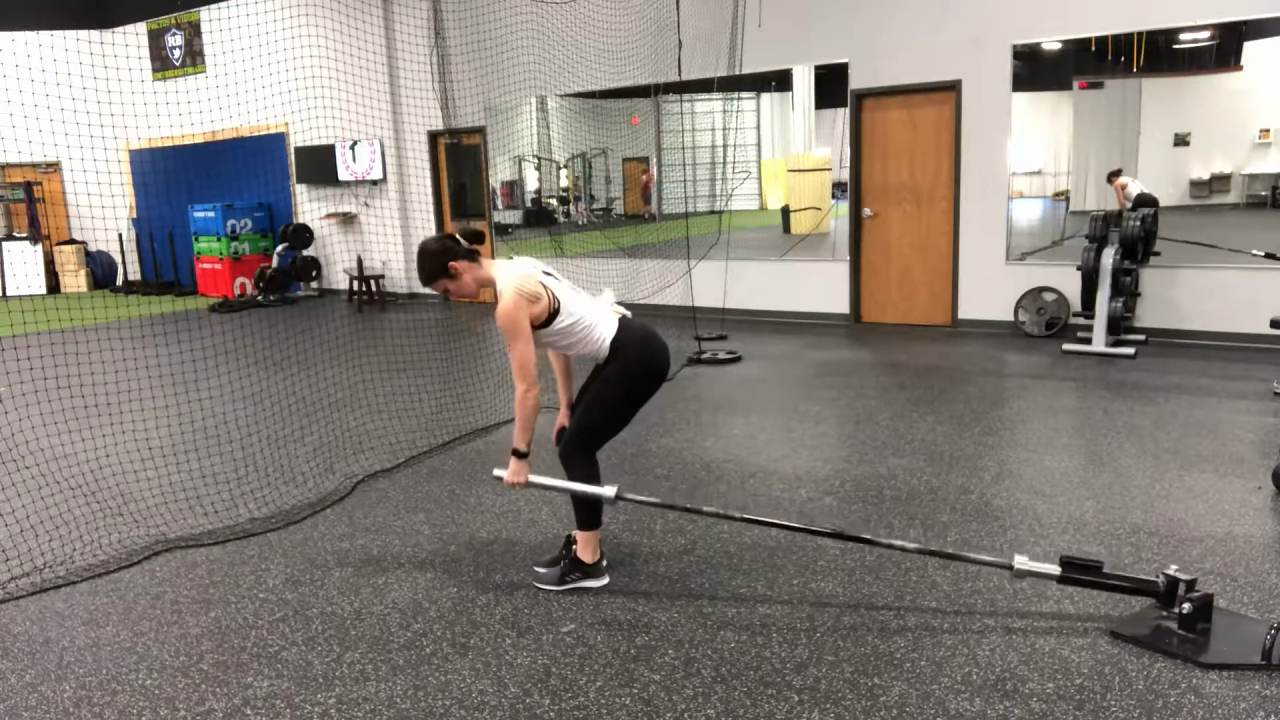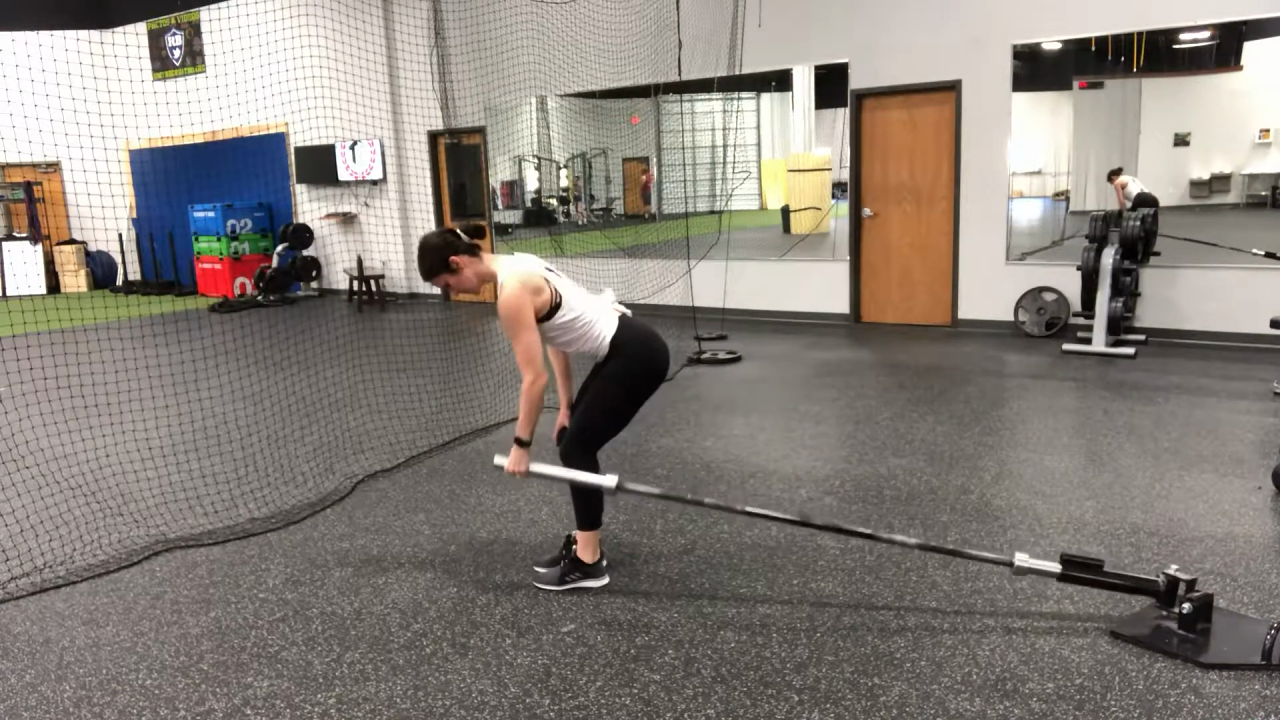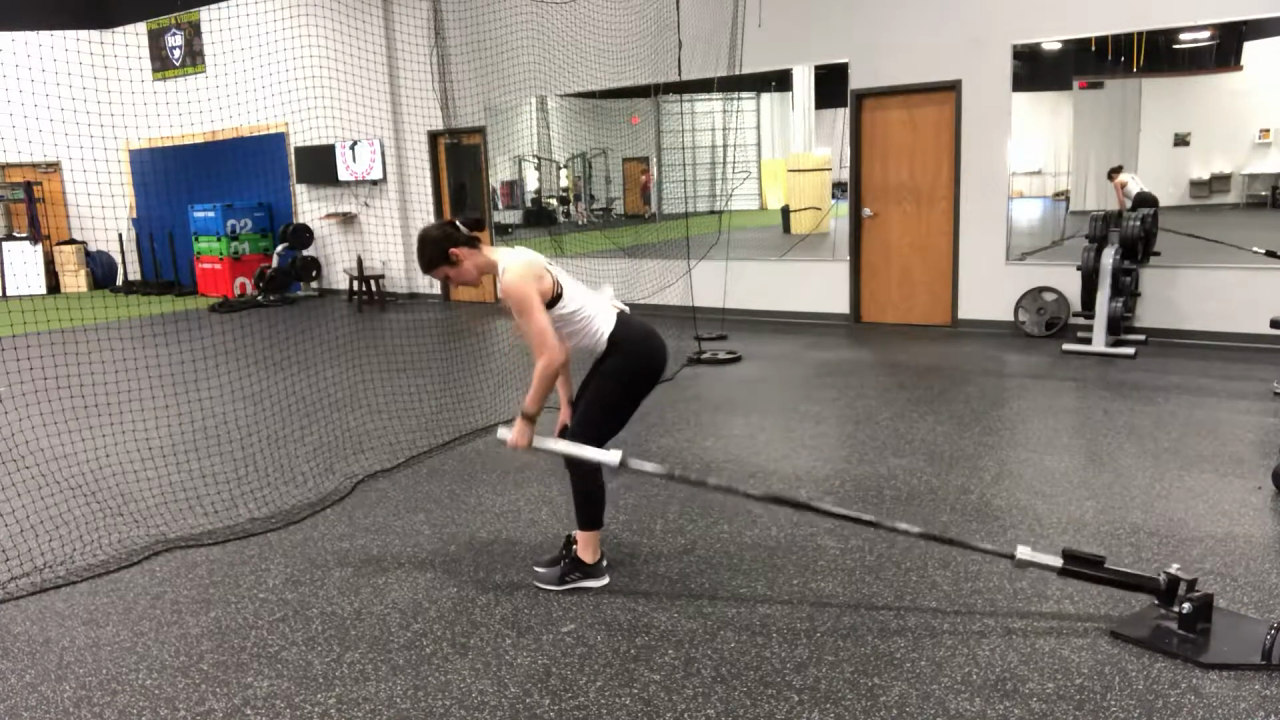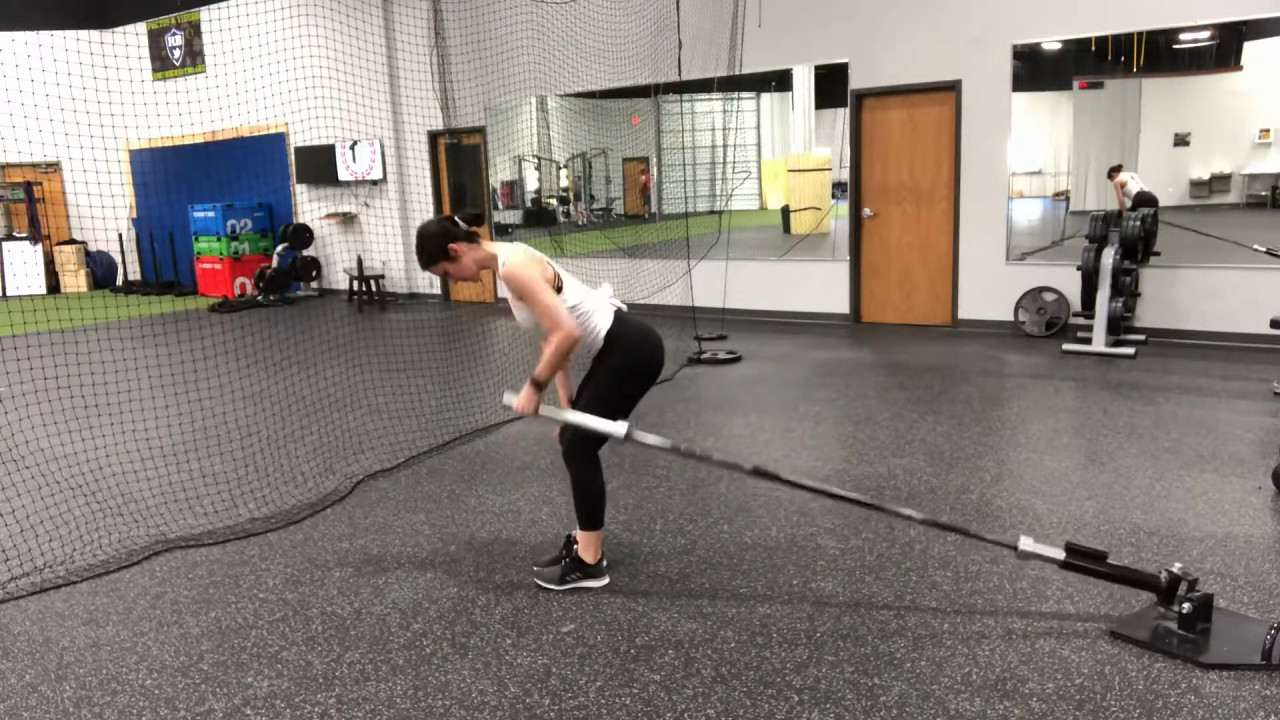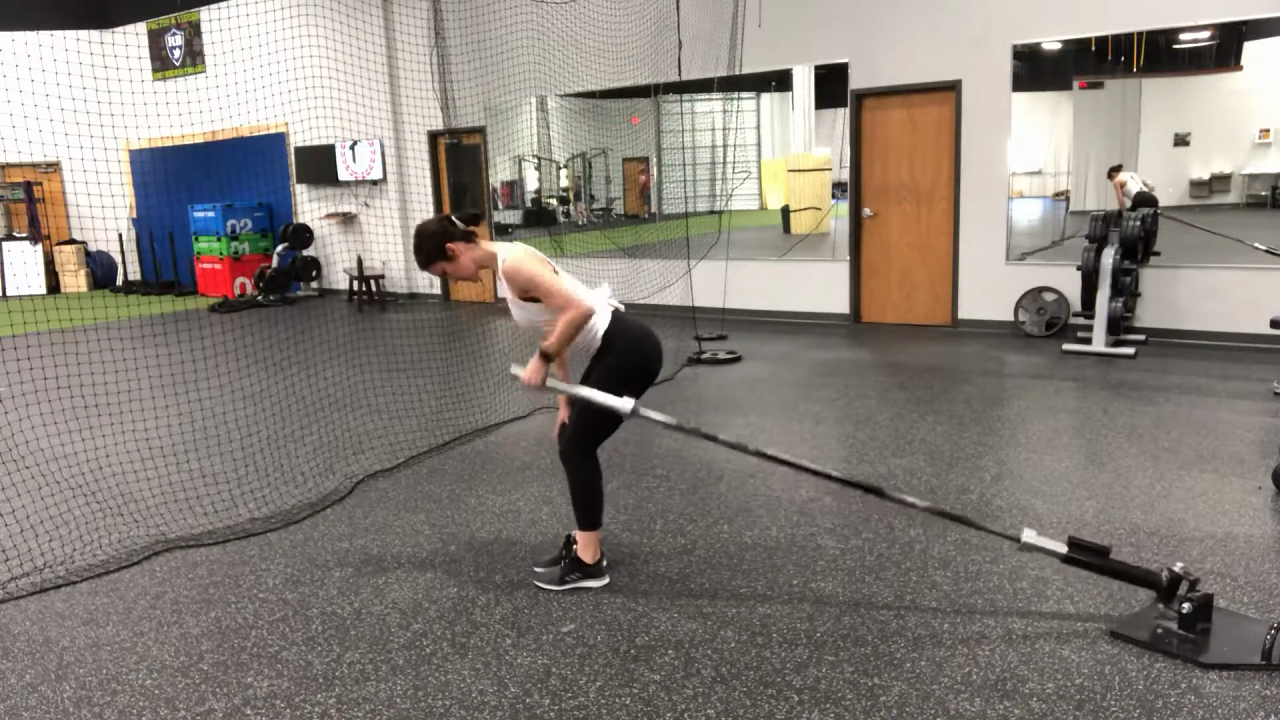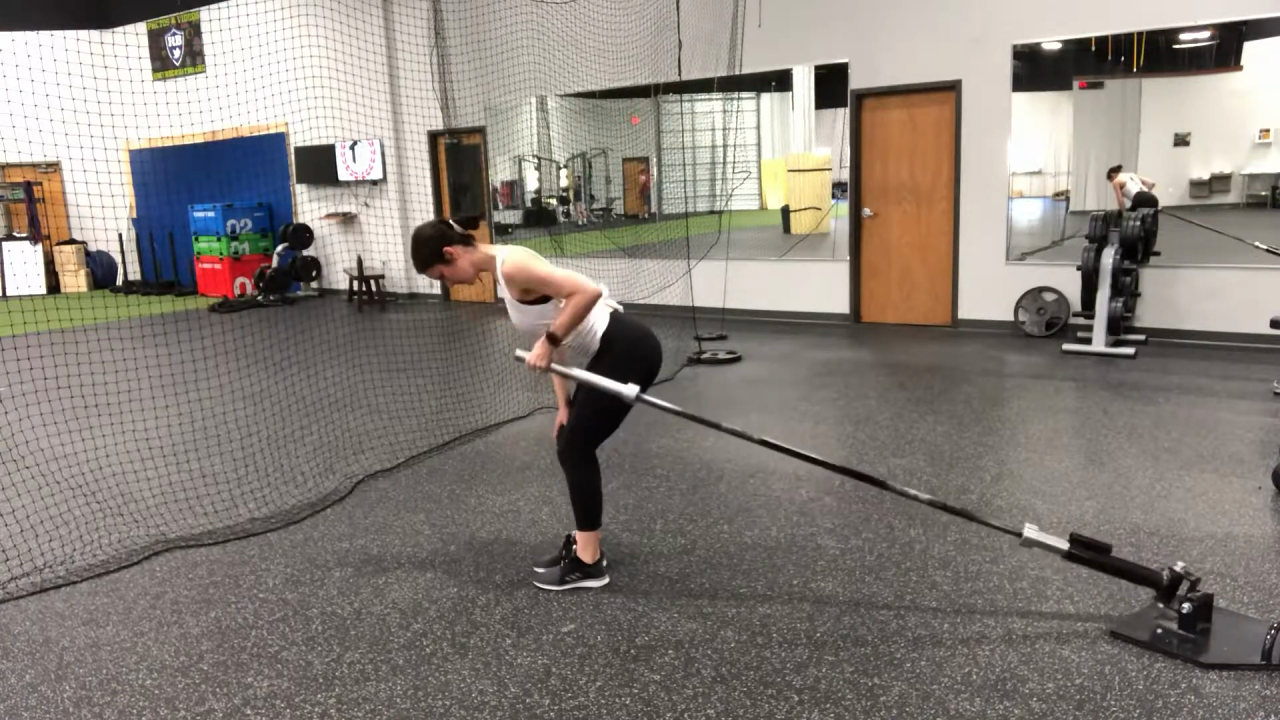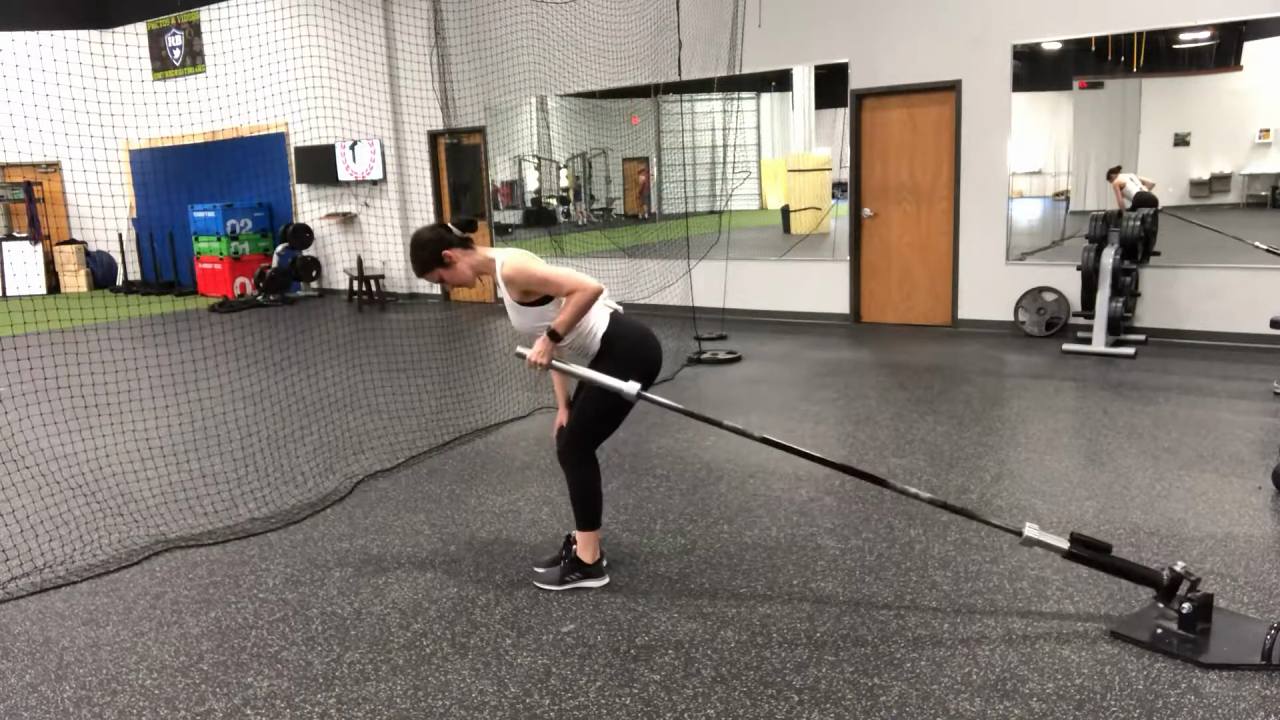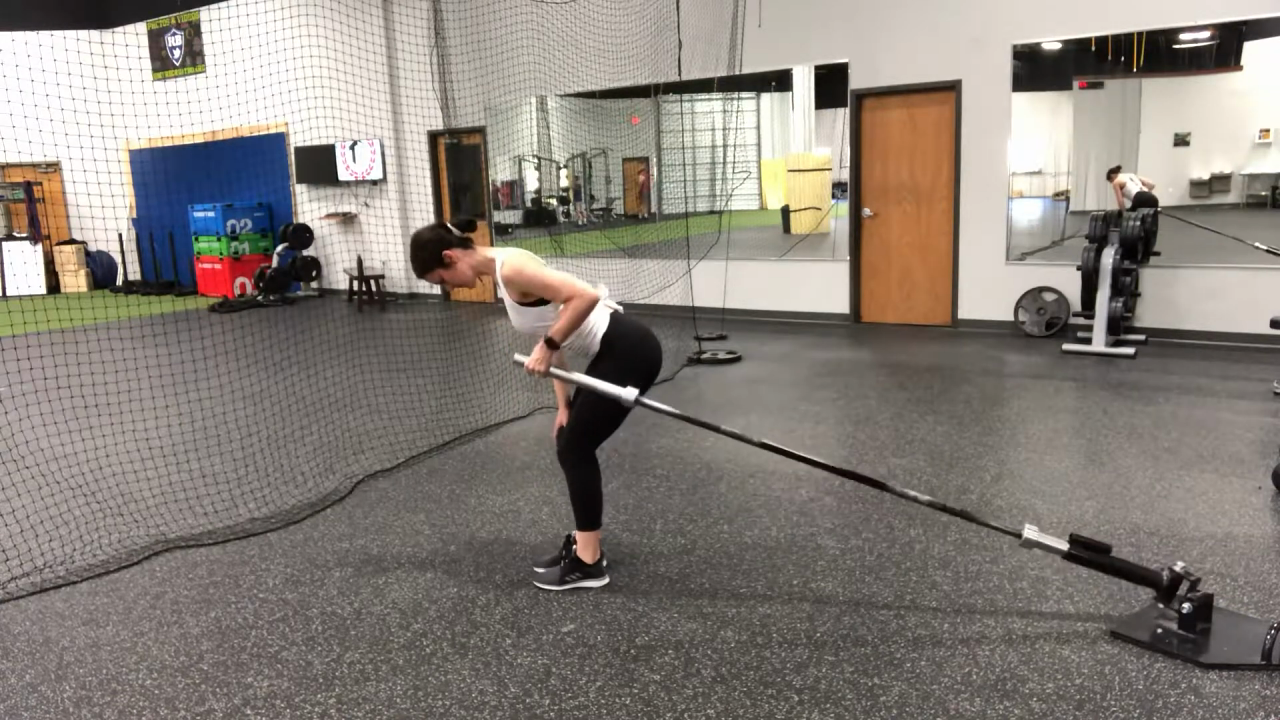
dt=0.1s
person 1, frame 1
left shoulder: (511, 300)
right shoulder: (517, 269)
left elbow: (527, 388)
left wrist: (519, 456)
right wrist: (566, 407)
left hip: (637, 357)
right hip: (624, 348)
left knee: (576, 449)
right knee: (571, 439)
left ankle: (588, 562)
right ankle: (583, 544)
person 1, frame 2
left shoulder: (512, 291)
right shoulder: (516, 268)
left elbow: (535, 380)
left wrist: (521, 446)
right wrist: (566, 407)
left hip: (636, 355)
right hip: (624, 349)
left knee: (579, 449)
right knee: (571, 442)
left ankle: (588, 563)
right ankle: (583, 543)
person 1, frame 3
left shoulder: (514, 279)
right shoulder: (515, 262)
left elbow: (550, 359)
right elbow: (556, 335)
left wrist: (526, 420)
right wrist: (567, 404)
left hip: (634, 352)
right hip: (621, 347)
left knee: (581, 447)
right knee: (573, 440)
left ankle: (588, 563)
right ankle: (583, 543)
person 1, frame 4
left shoulder: (513, 267)
right shoulder: (511, 261)
left elbow: (567, 333)
right elbow: (558, 332)
left wrist: (535, 388)
right wrist: (566, 401)
left hip: (631, 350)
right hip: (618, 346)
left knee: (579, 447)
right knee: (574, 441)
left ankle: (589, 563)
right ankle: (584, 542)
person 1, frame 5
left shoulder: (513, 264)
right shoulder: (509, 261)
left elbow: (579, 309)
right elbow: (556, 327)
left wrist: (541, 359)
right wrist: (565, 399)
left hip: (628, 350)
right hip: (615, 347)
left knee: (577, 448)
right knee: (572, 441)
left ankle: (588, 563)
right ankle: (583, 542)
person 1, frame 6
left shoulder: (512, 265)
right shoulder: (505, 267)
left elbow: (588, 290)
right elbow: (554, 322)
left wrist: (547, 341)
right wrist: (564, 404)
left hip: (628, 350)
right hip: (613, 348)
left knee: (575, 448)
right knee: (571, 443)
left ankle: (588, 563)
right ankle: (583, 543)
person 1, frame 7
left shoulder: (512, 267)
right shoulder: (504, 270)
left elbow: (589, 288)
right elbow: (560, 339)
left wrist: (549, 337)
right wrist: (564, 406)
left hip: (628, 351)
right hip: (613, 349)
left knee: (575, 449)
right knee: (571, 443)
left ankle: (588, 563)
right ankle: (583, 544)
person 1, frame 8
left shoulder: (511, 269)
right shoulder: (506, 267)
left elbow: (585, 296)
right elbow: (553, 322)
left wrist: (547, 348)
right wrist: (565, 404)
left hip: (629, 351)
right hip: (616, 348)
left knee: (575, 448)
right knee: (572, 443)
left ankle: (589, 563)
right ankle: (583, 543)
